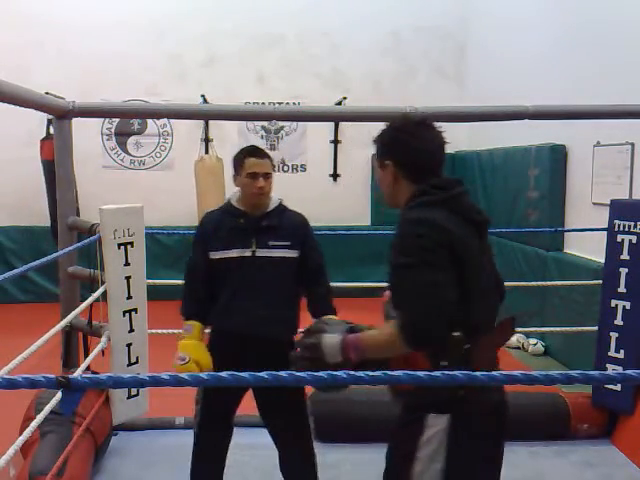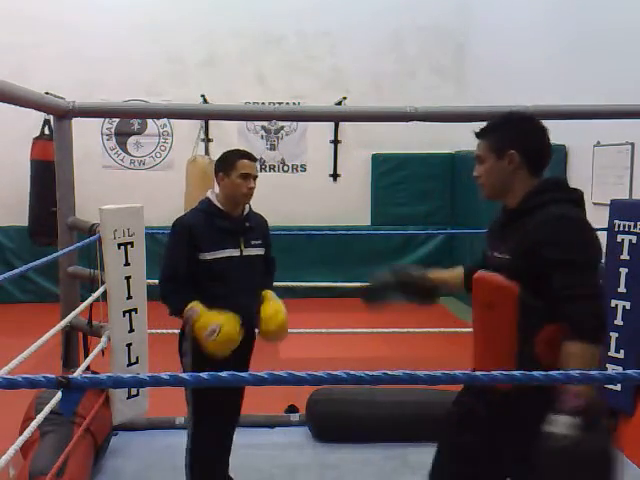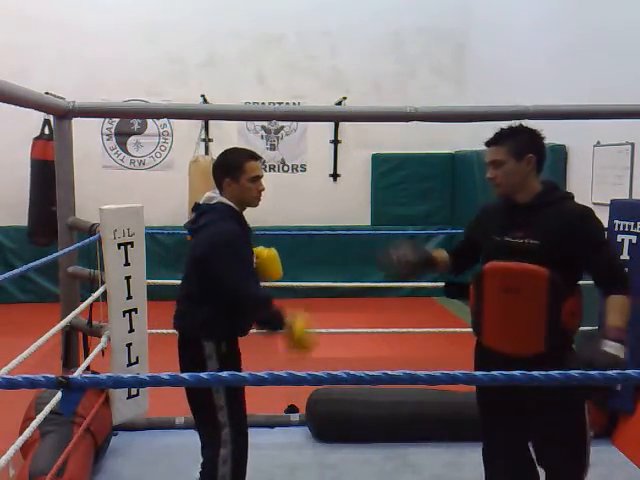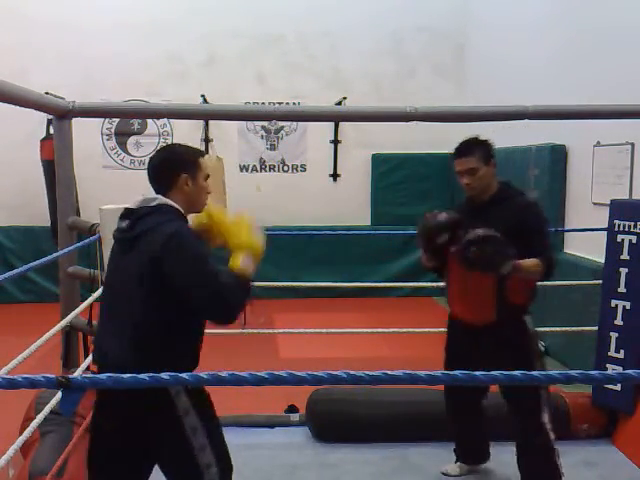
dt=0.7s
person 1, frame 1
left shoulder: (422, 228)
right shoulder: (462, 222)
left elbow: (424, 326)
right elbow: (491, 293)
left wrist: (342, 346)
left hip: (445, 411)
right hip: (477, 401)
person 1, frame 2
left shoulder: (560, 225)
right shoulder: (507, 220)
left elbow: (588, 323)
left wrist: (571, 413)
right wrist: (425, 278)
left hip: (548, 394)
right hip: (493, 384)
person 1, frame 3
left shoulder: (572, 218)
right shoulder: (490, 216)
left elbow: (615, 284)
right elbow: (458, 260)
left wrist: (611, 342)
right wrist: (425, 257)
left hip: (551, 361)
right hip: (493, 357)
person 1, frame 4
left shoulder: (522, 209)
right shoulder: (459, 213)
left elbow: (544, 266)
right elbow: (431, 263)
left wrist: (507, 265)
right wrist: (431, 248)
left hip: (507, 326)
right hip: (463, 323)
left knee: (528, 406)
right knee: (460, 396)
person 2, frame 1
left shoulder: (295, 224)
right shoulder: (213, 225)
left elbow: (316, 282)
right elbow: (196, 287)
right wrist: (191, 339)
left hip: (279, 347)
right hip: (225, 345)
left knee: (293, 431)
right knee: (210, 428)
person 2, frame 2
left shoulder: (258, 224)
right shoulder: (191, 224)
right elbow: (170, 284)
left wrist: (270, 301)
right wrist: (201, 318)
left hip: (242, 334)
right hip: (205, 338)
left knee: (228, 414)
right knee: (205, 419)
person 2, frame 3
left shoulder: (217, 220)
right shoulder: (225, 232)
right elbow: (247, 297)
left wrist: (253, 264)
right wrist: (285, 324)
left hip: (207, 337)
right hip: (211, 344)
left knee: (216, 423)
right knee: (228, 433)
person 2, frame 4
left shoulder: (137, 226)
right shoulder: (176, 237)
right elbow: (223, 305)
left wrist: (203, 238)
right wrist: (245, 254)
left hip: (116, 375)
right hip: (158, 381)
